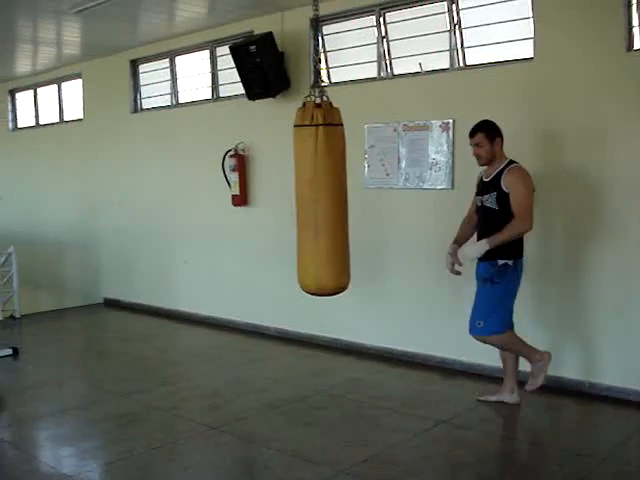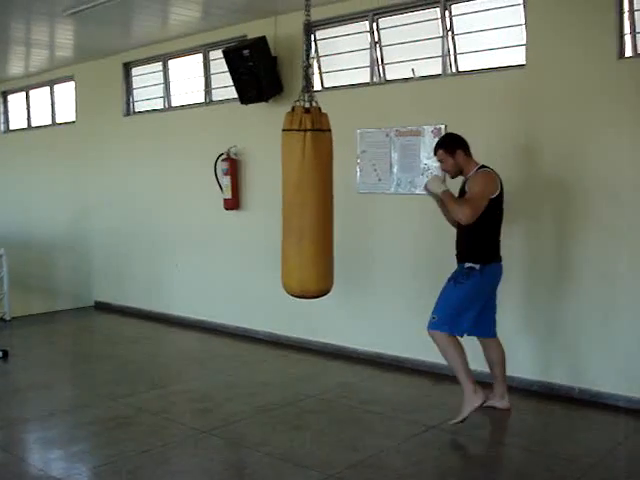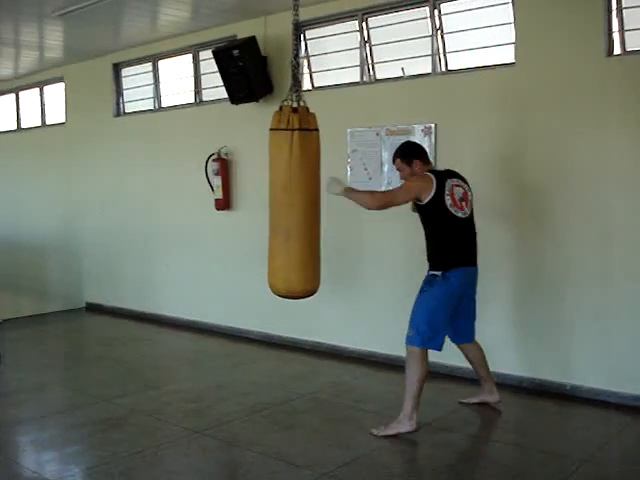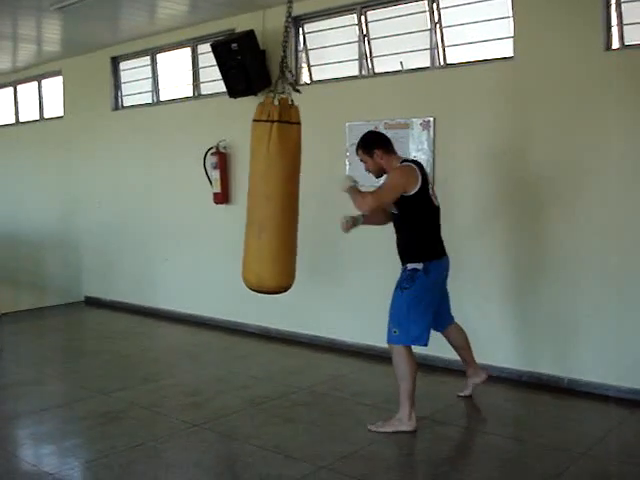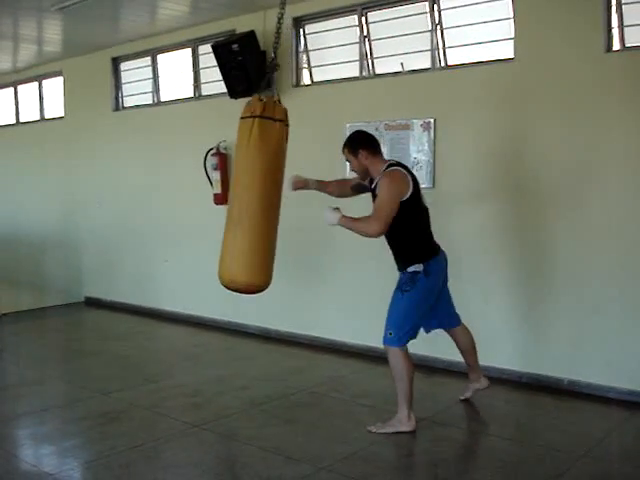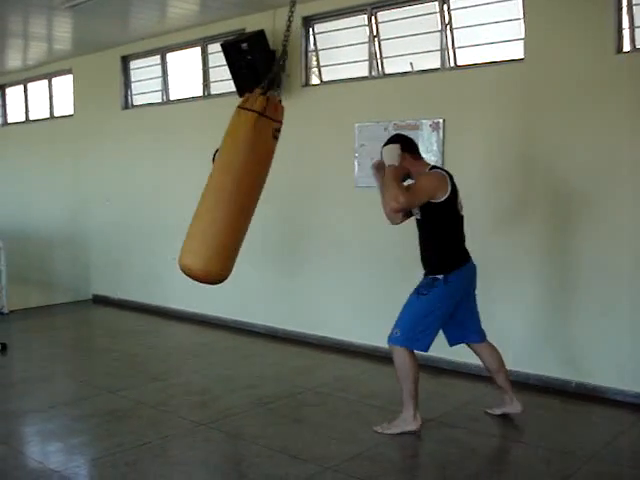
dt=0.3s
person 1, frame 1
left shoulder: (515, 175)
right shoulder: (484, 177)
left elbow: (523, 223)
right elbow: (473, 217)
left wrist: (485, 243)
right wrist: (455, 246)
left hip: (503, 264)
right hip: (487, 263)
left knee: (484, 329)
right knee: (501, 327)
left ankle: (536, 358)
right ankle: (510, 388)
person 1, frame 2
left shoulder: (484, 178)
right shoulder: (470, 180)
left elbow: (465, 216)
right elbow: (456, 219)
left wrist: (442, 191)
right wrist: (438, 194)
left hip: (477, 268)
right hip: (481, 268)
left knee: (439, 328)
right knee: (486, 333)
left ankle: (471, 392)
right ankle: (500, 394)
person 1, frame 3
left shoulder: (422, 182)
right shoulder: (458, 180)
left elbow: (377, 201)
left wrist: (343, 189)
left hip: (445, 275)
right hip: (467, 271)
left knee: (416, 343)
right knee: (462, 336)
left ankle: (406, 418)
right ankle: (489, 390)
person 1, frame 4
left shoulder: (405, 173)
right shoulder: (400, 176)
left elbow: (367, 205)
right elbow: (387, 214)
left wrist: (350, 188)
right wrist: (357, 220)
left hip: (420, 268)
right hip: (433, 263)
left knee: (398, 340)
right knee: (444, 322)
left ankle: (406, 417)
right ankle: (474, 372)
person 1, frame 5
left shoulder: (393, 177)
right shoulder: (374, 178)
left elbow: (376, 227)
right elbow: (342, 186)
left wrist: (338, 219)
right wrist: (310, 183)
left hip: (420, 269)
right hip: (431, 263)
left knee: (393, 342)
right knee: (450, 323)
left ankle: (404, 417)
right ankle: (477, 377)
person 1, frame 6
left shoulder: (434, 179)
right shoulder: (421, 184)
left elbow: (395, 204)
right elbow: (397, 214)
left wrist: (389, 169)
right wrist: (382, 176)
left hip: (443, 278)
right hip: (460, 272)
left knee: (399, 343)
right knee: (476, 340)
left ankle: (410, 416)
right ankle: (511, 401)
